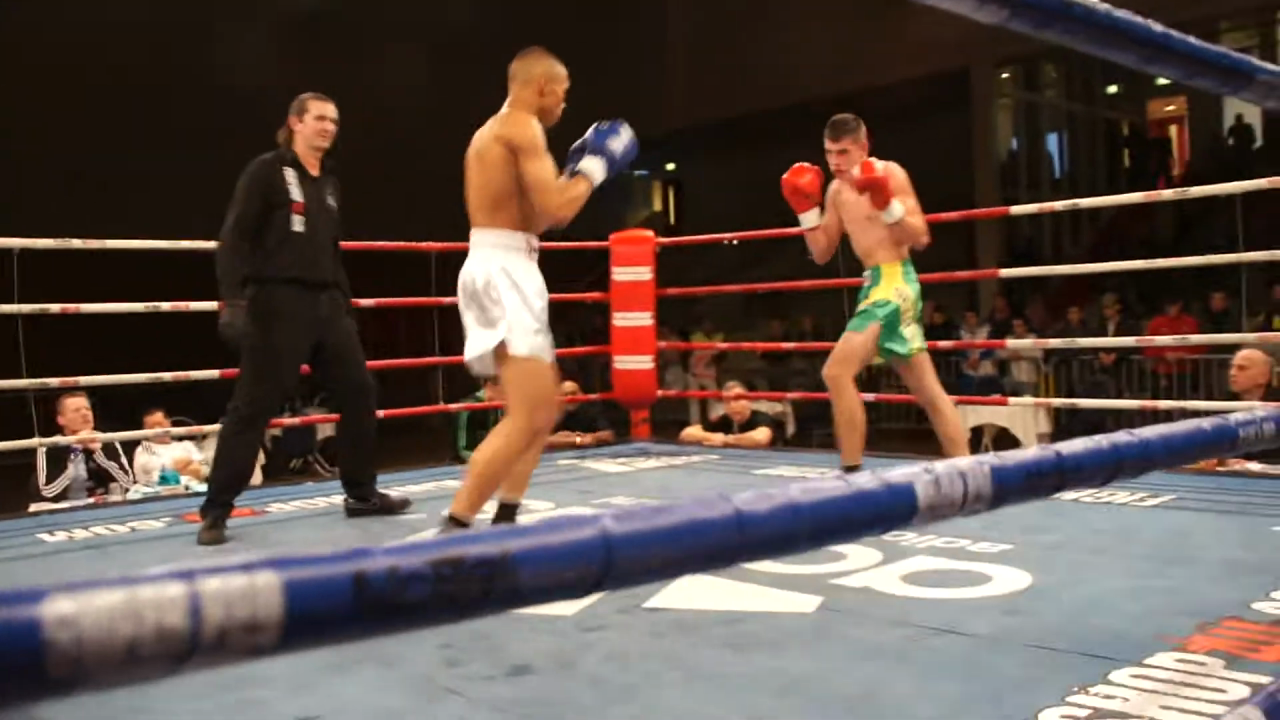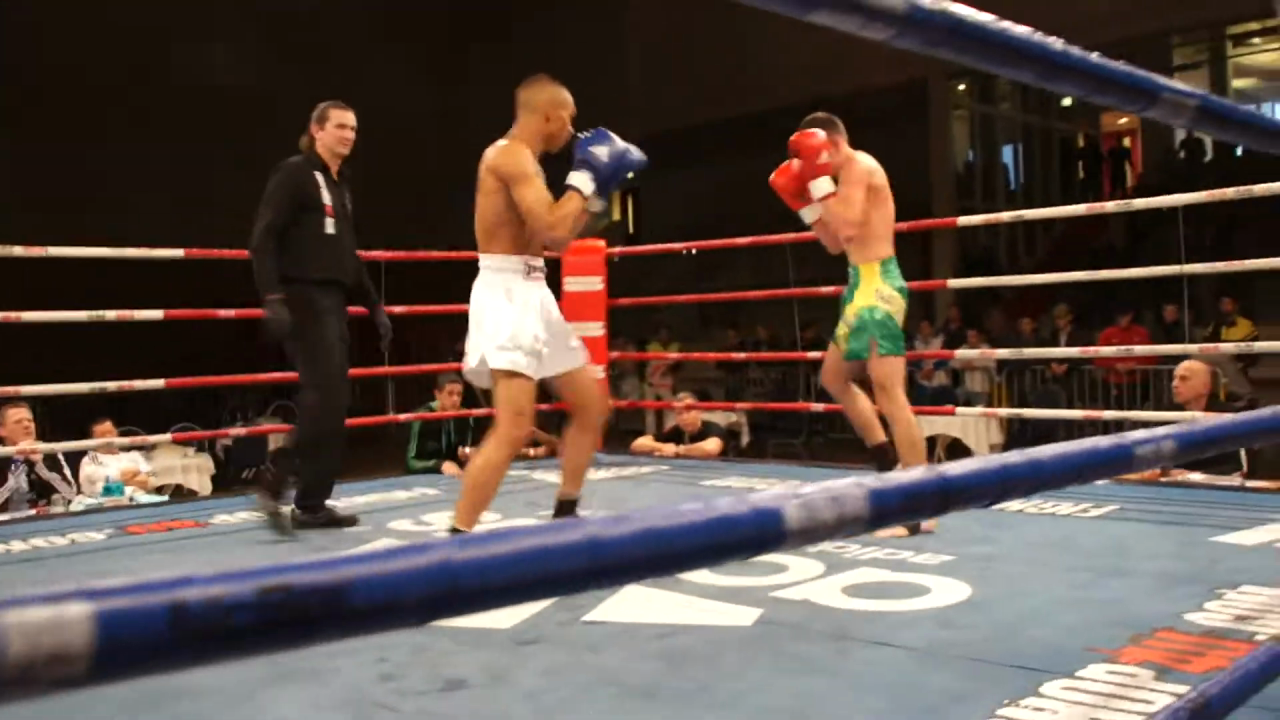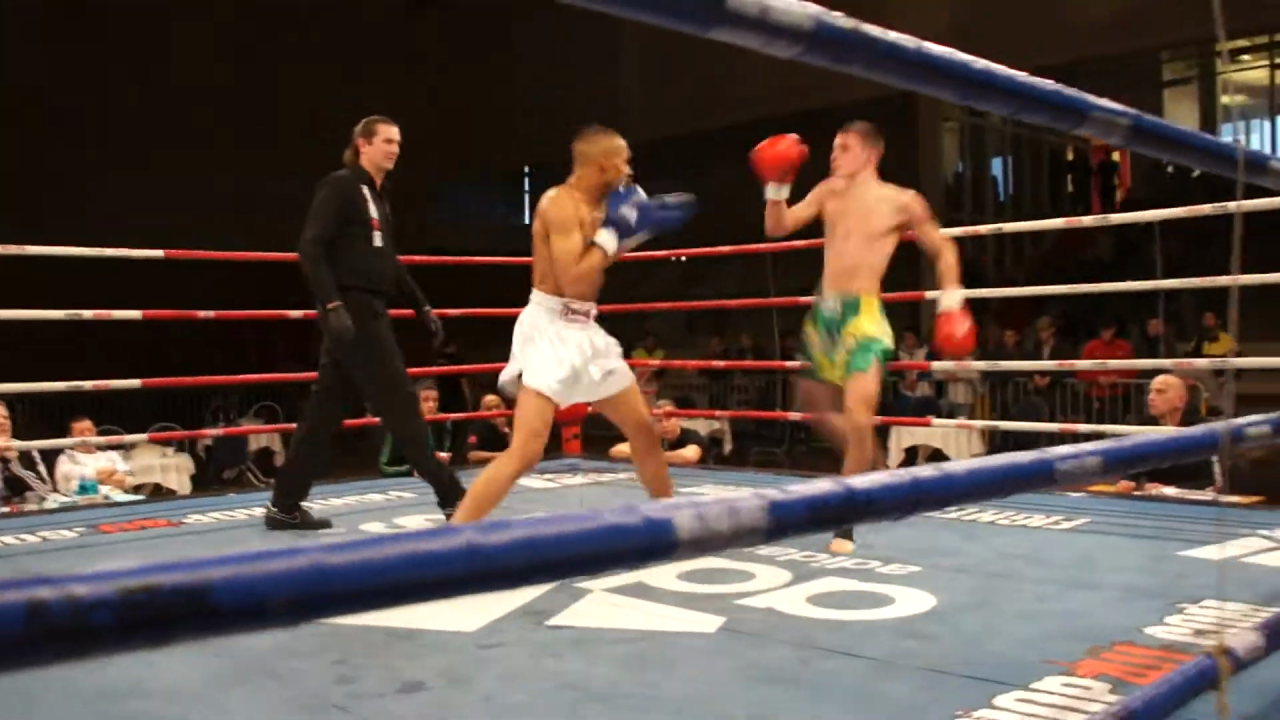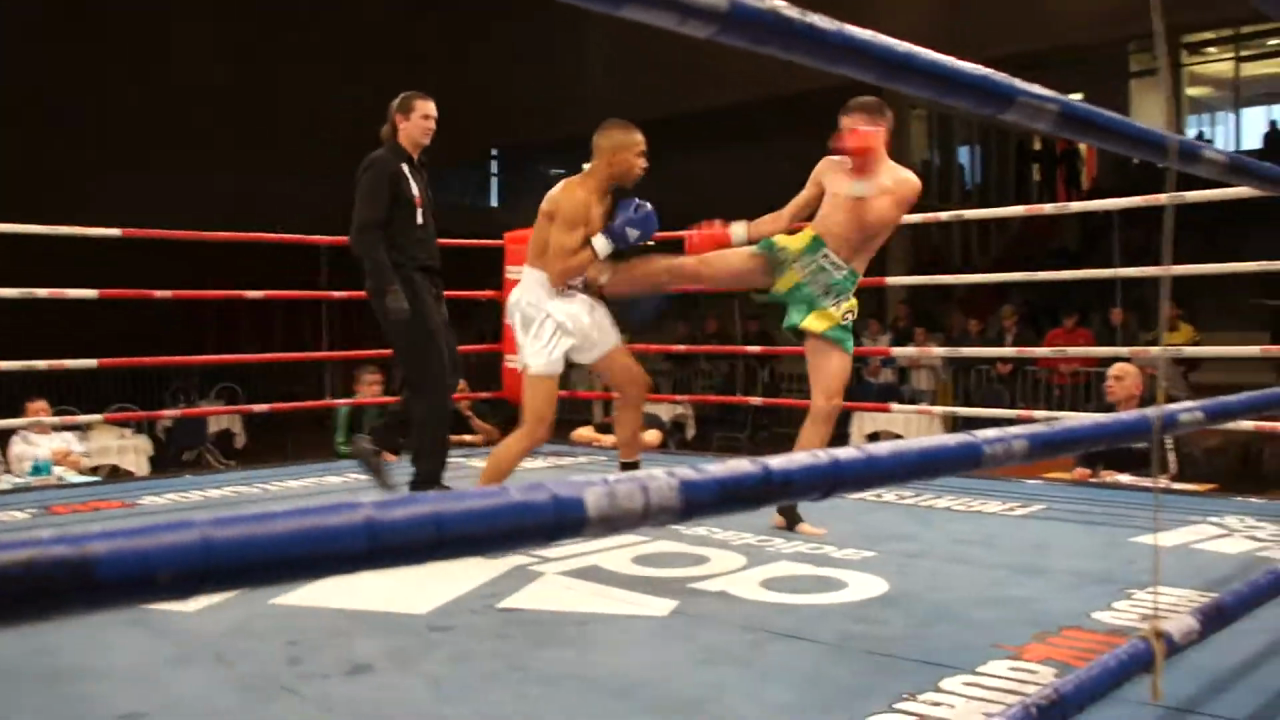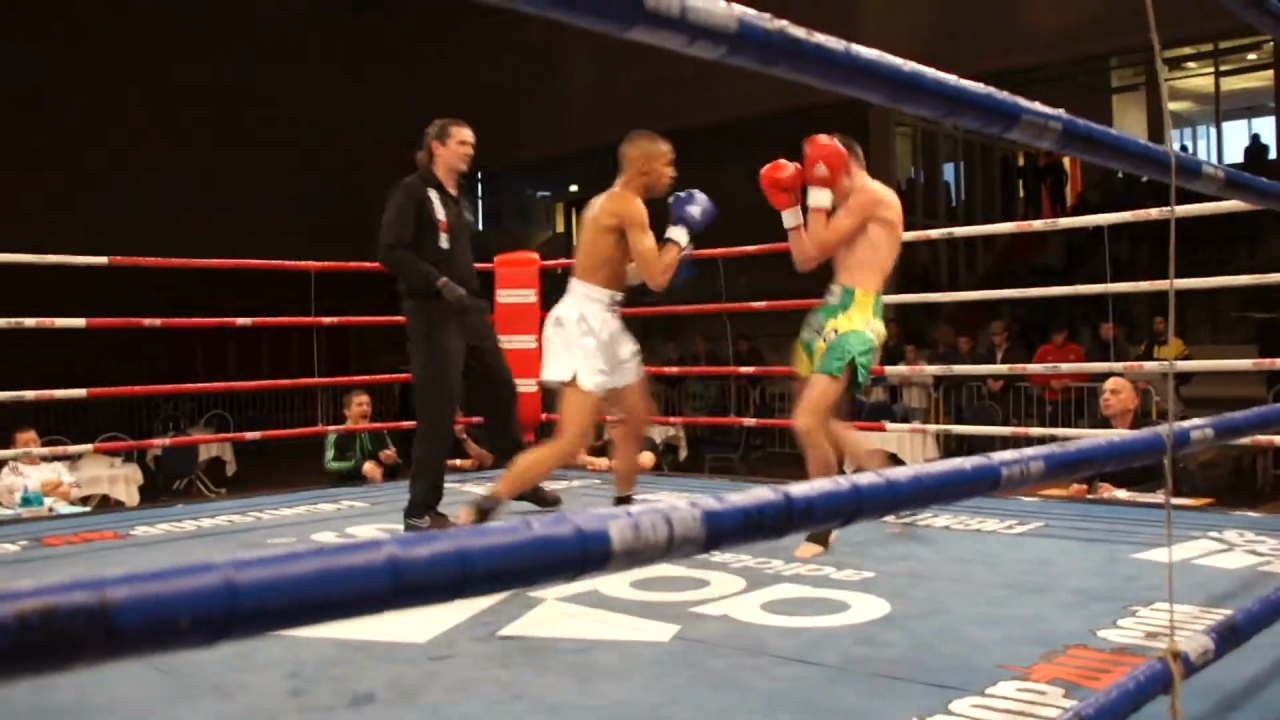
dt=0.3s
person 1, frame 1
left shoulder: (329, 181)
right shoulder: (267, 172)
right elbow: (232, 239)
left wrist: (345, 306)
right wrist: (232, 301)
left hip: (325, 302)
right hip: (284, 302)
left knee: (359, 394)
right knee: (254, 405)
left ankle: (361, 493)
right ankle: (216, 511)
person 1, frame 2
left shoulder: (343, 183)
right shoulder: (295, 173)
right elbow: (263, 238)
left wrist: (375, 305)
right wrist: (273, 297)
left hip: (333, 301)
right hip: (305, 299)
left knee: (333, 403)
right knee: (327, 396)
left ankle: (311, 502)
right ankle: (274, 486)
person 1, frame 3
left shoulder: (379, 193)
right shoulder: (341, 187)
left elbow: (389, 263)
right elbow: (312, 250)
left wrist: (423, 308)
right wrist: (331, 304)
left hip: (366, 311)
right hip: (356, 309)
left knee: (328, 410)
right knee: (400, 401)
left ankle: (285, 503)
right ankle: (451, 497)
person 1, frame 4
left shoulder: (416, 169)
right shoulder: (382, 166)
right elbow: (364, 233)
left wrist: (436, 296)
right wrist: (391, 288)
left hip: (419, 284)
right hip: (400, 285)
left knee: (443, 374)
right knee: (431, 380)
left ankle: (375, 441)
right ankle: (427, 481)
person 1, frame 5
left shoulder: (462, 197)
right shoulder: (412, 191)
right elbow: (391, 251)
right wrist: (438, 282)
left hip: (469, 311)
right hip: (431, 310)
left knee: (501, 395)
right knee: (440, 406)
left ankle: (523, 483)
right ankle: (421, 510)
person 2, frame 1
left shoulder: (497, 133)
right shoulder: (521, 127)
right elbow: (556, 209)
left wrist: (583, 167)
right wrist: (600, 164)
left hip: (509, 273)
right hip: (502, 270)
left knee: (544, 411)
right knee: (526, 419)
left ankle: (505, 523)
right ankle: (454, 533)
person 2, frame 2
left shoulder: (519, 159)
right shoulder: (511, 154)
left elbow: (555, 235)
right elbow: (554, 231)
left wrist: (599, 184)
right wrist: (587, 174)
left hip: (532, 294)
right hip: (504, 294)
left knee: (594, 407)
right knee: (513, 430)
left ankle: (565, 516)
person 2, frame 3
left shoulder: (593, 201)
right shoulder: (561, 204)
right elbow: (574, 284)
right wrist: (612, 233)
left hip: (584, 331)
right hip: (549, 329)
left knee: (645, 432)
right knee: (525, 451)
person 2, frame 4
left shoulder: (607, 190)
right shoulder: (572, 197)
right elbow: (558, 273)
right wrist: (610, 239)
left hip: (575, 301)
right hip: (543, 303)
left knee: (635, 382)
right knee: (536, 429)
person 2, frame 5
left shoulder: (610, 202)
right shoulder: (630, 206)
right elbow: (657, 279)
right wrist: (682, 229)
left hip: (598, 319)
right hip: (586, 320)
left knee: (637, 420)
right knee: (572, 442)
left ankle: (625, 508)
right ankle: (482, 511)
person 3, frame 1
left shoulder: (890, 175)
right shoulder: (836, 189)
left elbow: (920, 237)
right elbow: (821, 254)
left wrist: (886, 202)
right wrist: (806, 208)
left hip: (893, 284)
right hip: (878, 285)
left knee: (836, 374)
right knee: (929, 392)
person 3, frame 2
left shoulder: (861, 167)
right shoulder: (844, 176)
left elbow: (848, 229)
right elbow: (835, 244)
left wrist: (819, 176)
right wrist: (802, 202)
left hip: (875, 282)
right hip: (863, 283)
left knee: (891, 398)
right knee: (832, 377)
right ankle: (887, 458)
person 3, frame 3
left shoulder: (903, 202)
right shoulder: (831, 190)
left elbow: (943, 251)
right elbow: (777, 226)
left wrist: (954, 306)
right wrist: (776, 183)
left hip: (863, 315)
right hip: (827, 308)
left knee: (859, 422)
right knee: (816, 406)
left ankle: (844, 521)
right ankle: (865, 467)
person 3, frame 4
left shoulder: (905, 182)
right shoulder: (830, 168)
left elbow: (869, 226)
right elbow: (787, 215)
left wrist: (861, 176)
right wrist: (732, 234)
left hip: (836, 290)
right hip: (800, 257)
left knee: (827, 405)
right knee: (695, 268)
left ankle: (788, 505)
right ankle: (606, 276)
person 3, frame 5
left shoulder: (871, 193)
right shoulder: (847, 200)
left elbow: (816, 248)
right elbow: (804, 261)
left wrist: (821, 186)
right wrist: (789, 201)
left hip: (855, 315)
right hip: (834, 310)
left knee: (808, 423)
right knee: (821, 425)
left ankle: (820, 525)
